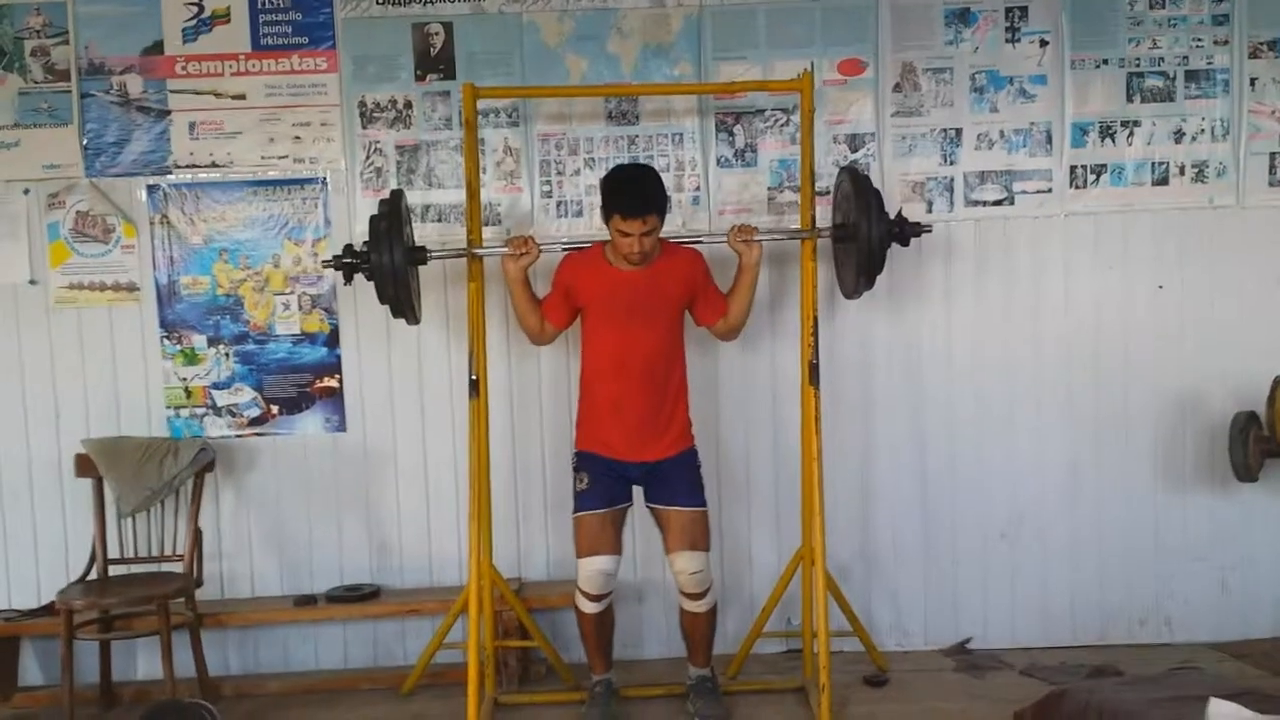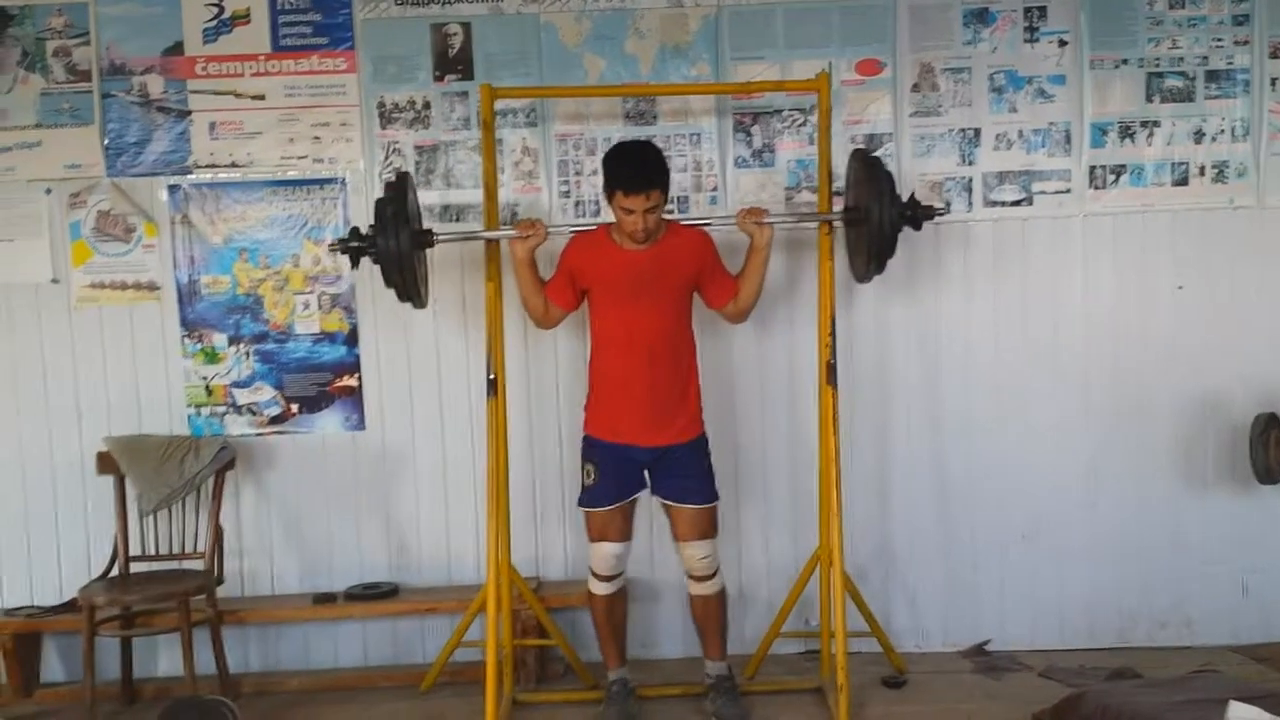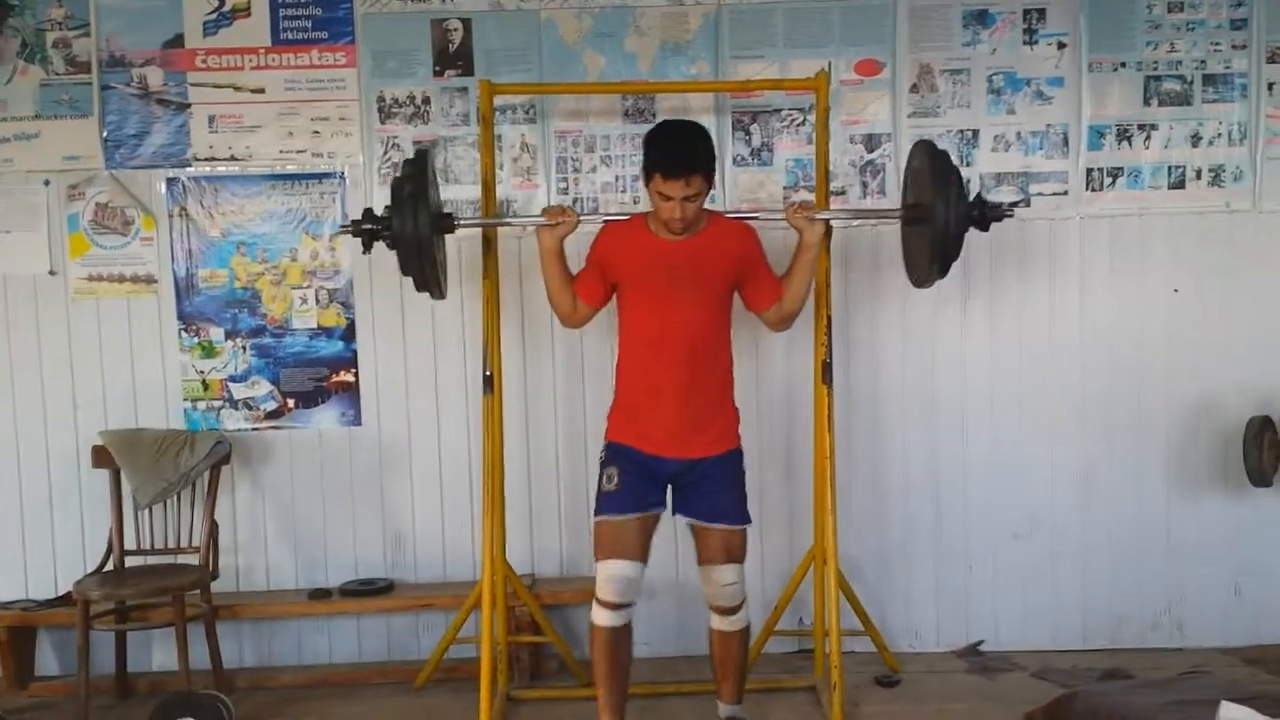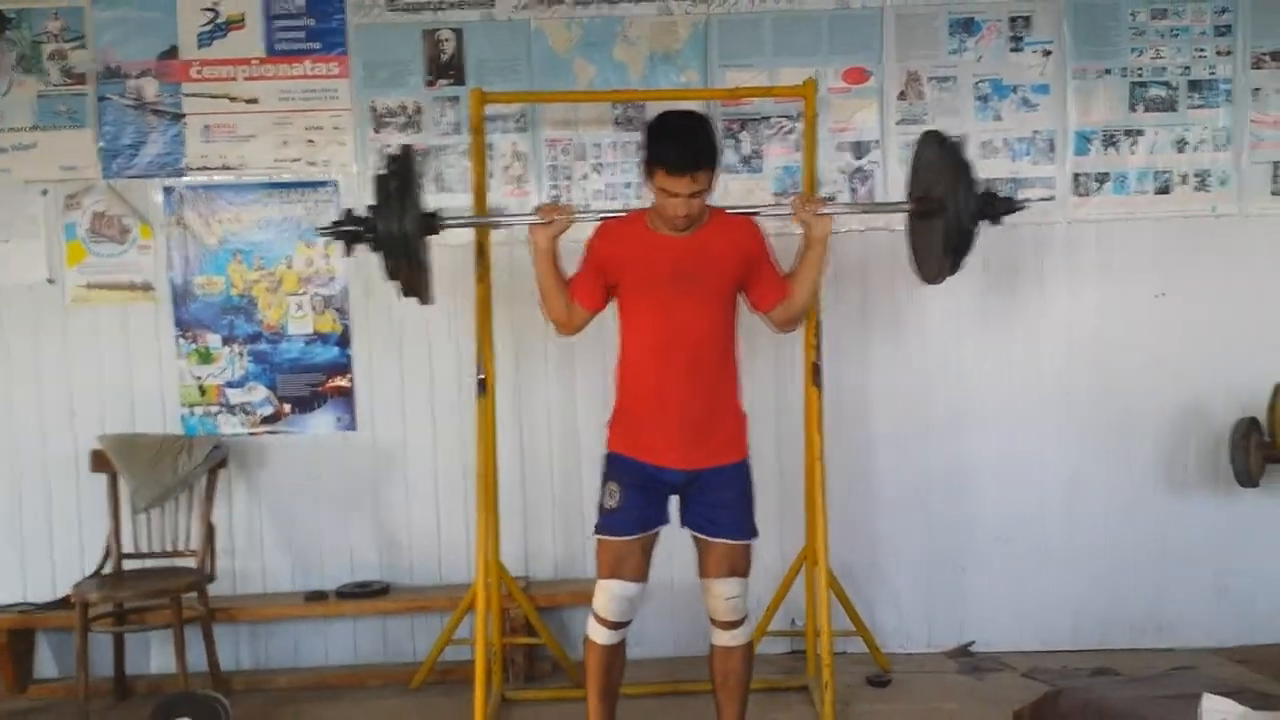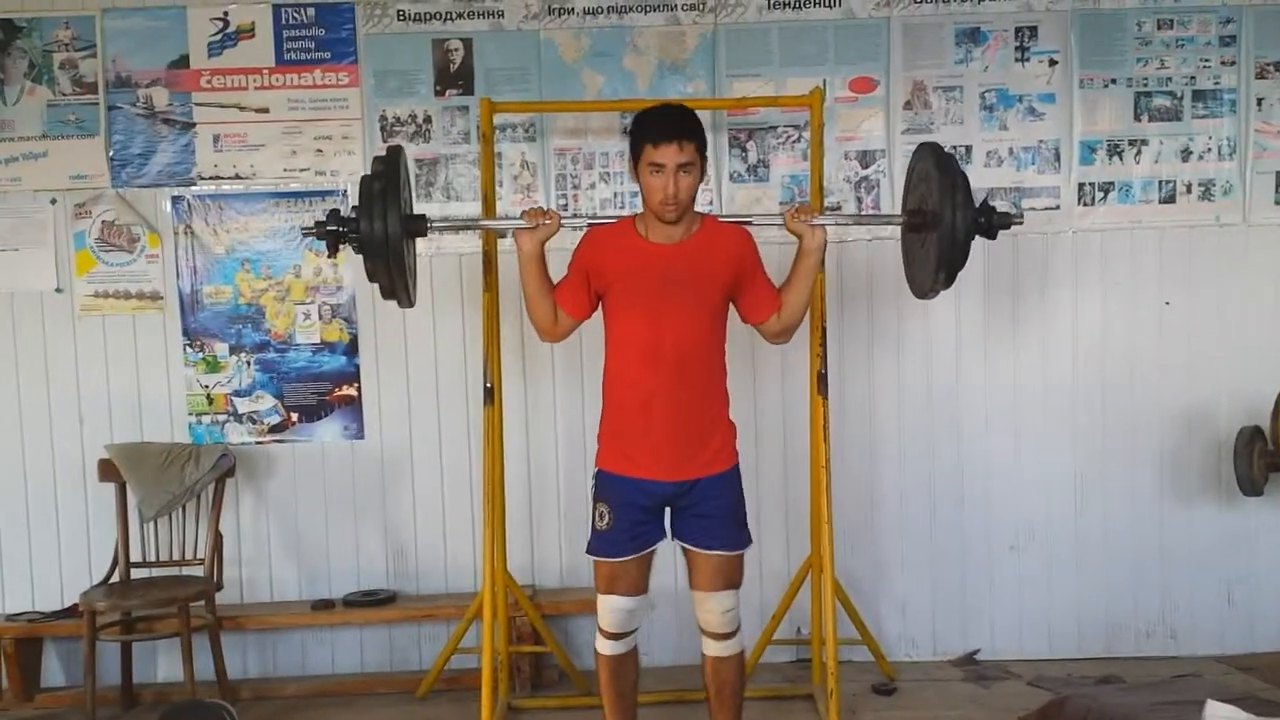
dt=1s
person 1, frame 1
left shoulder: (687, 265)
right shoulder: (576, 269)
left elbow: (727, 326)
right elbow: (540, 331)
left wrist: (749, 263)
right wrist: (516, 275)
left hip: (671, 450)
right hip: (600, 452)
left knee: (694, 574)
right knee: (594, 578)
person 1, frame 2
left shoulder: (693, 245)
right shoulder: (583, 250)
left elbow: (736, 308)
right elbow: (545, 315)
left wrist: (759, 245)
right wrist: (522, 257)
left hip: (681, 433)
right hip: (608, 436)
left knee: (702, 562)
right knee: (606, 564)
person 1, frame 3
left shoulder: (737, 240)
right shoulder: (614, 240)
left elbow: (779, 314)
right elbow: (572, 313)
left wrist: (809, 244)
right wrist: (550, 246)
left hip: (713, 447)
right hip: (632, 444)
left knee: (726, 595)
right knee: (613, 590)
person 1, frame 4
left shoulder: (741, 236)
right shoulder: (613, 239)
left elbow: (785, 313)
right elbow: (566, 318)
left wrist: (817, 239)
right wrist: (544, 246)
left hip: (720, 457)
right hip: (635, 454)
left knee: (729, 609)
right knee: (611, 607)
person 1, frame 5
left shoulder: (732, 244)
right shoulder: (600, 246)
left elbow: (777, 326)
right elbow: (552, 326)
left wrist: (811, 250)
right wrist: (529, 252)
left hip: (710, 468)
right hip: (625, 467)
left knee: (720, 622)
right knee: (616, 621)
